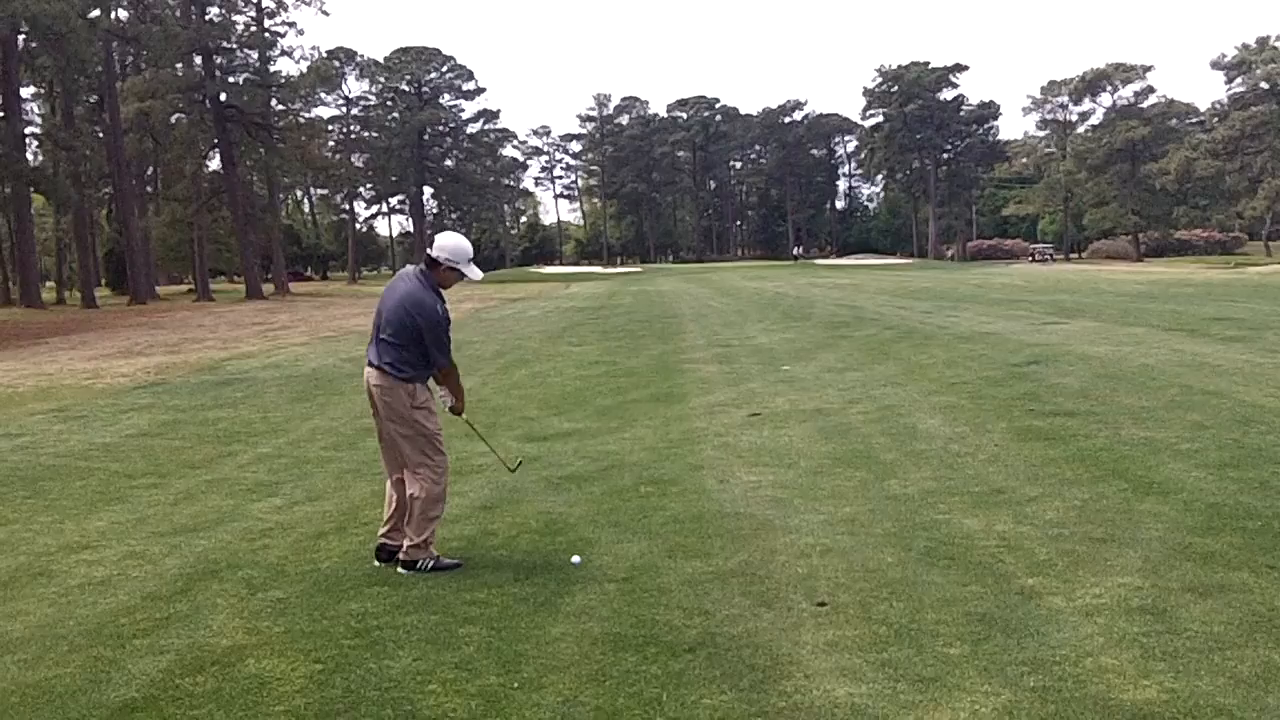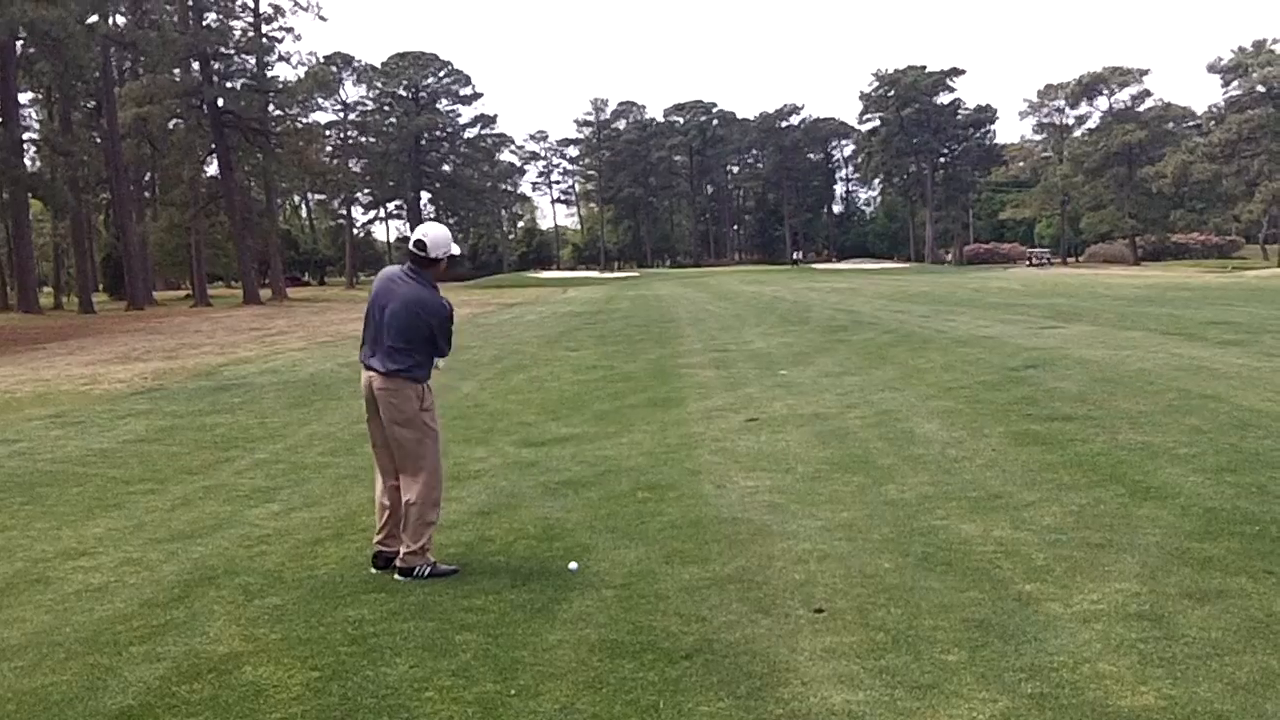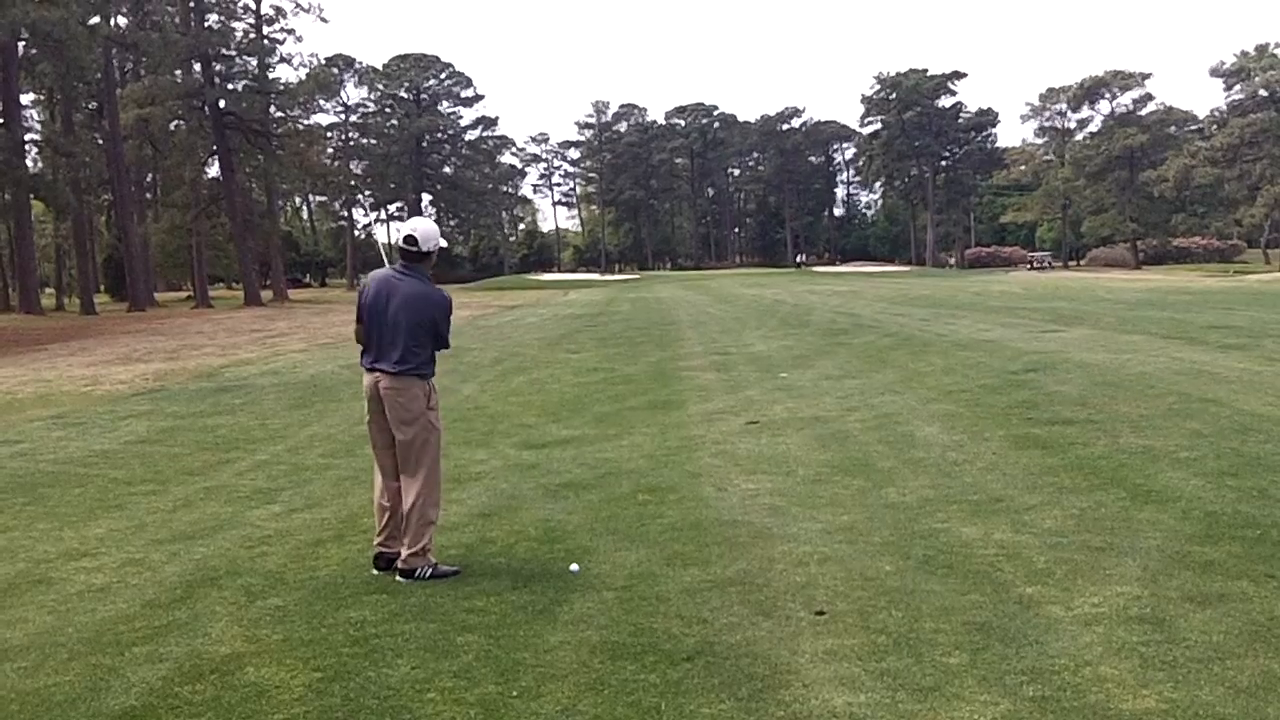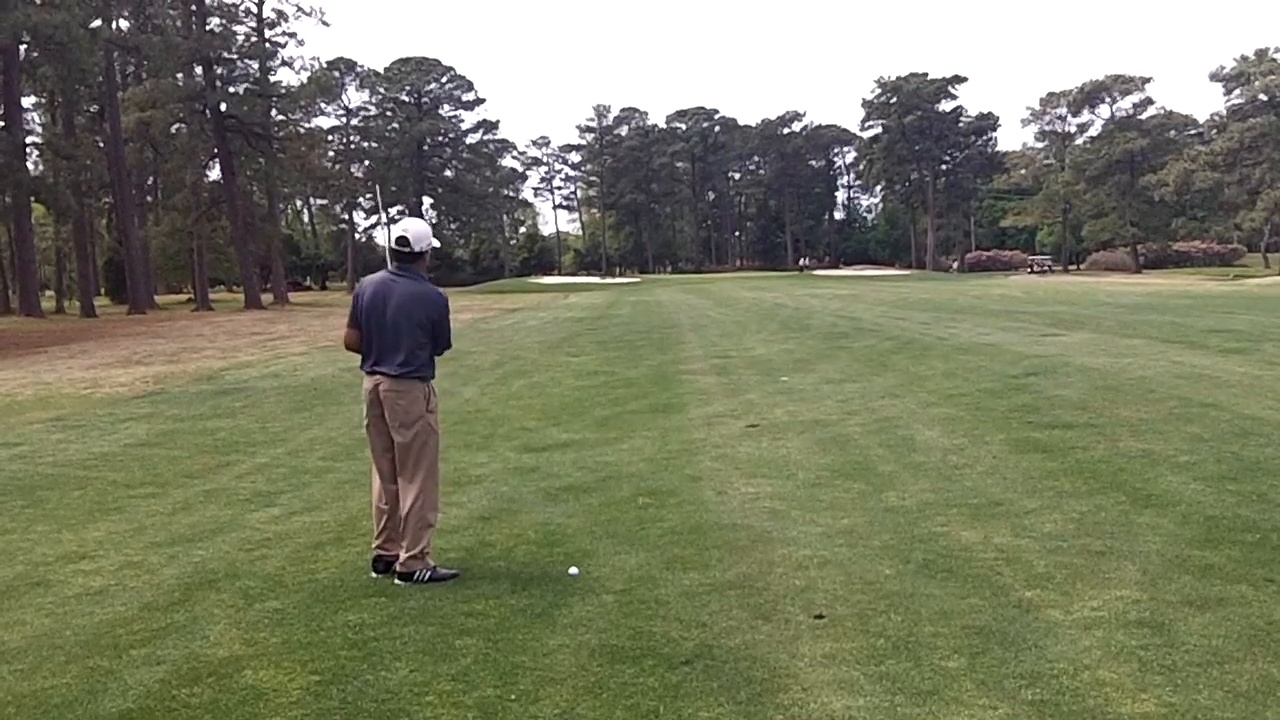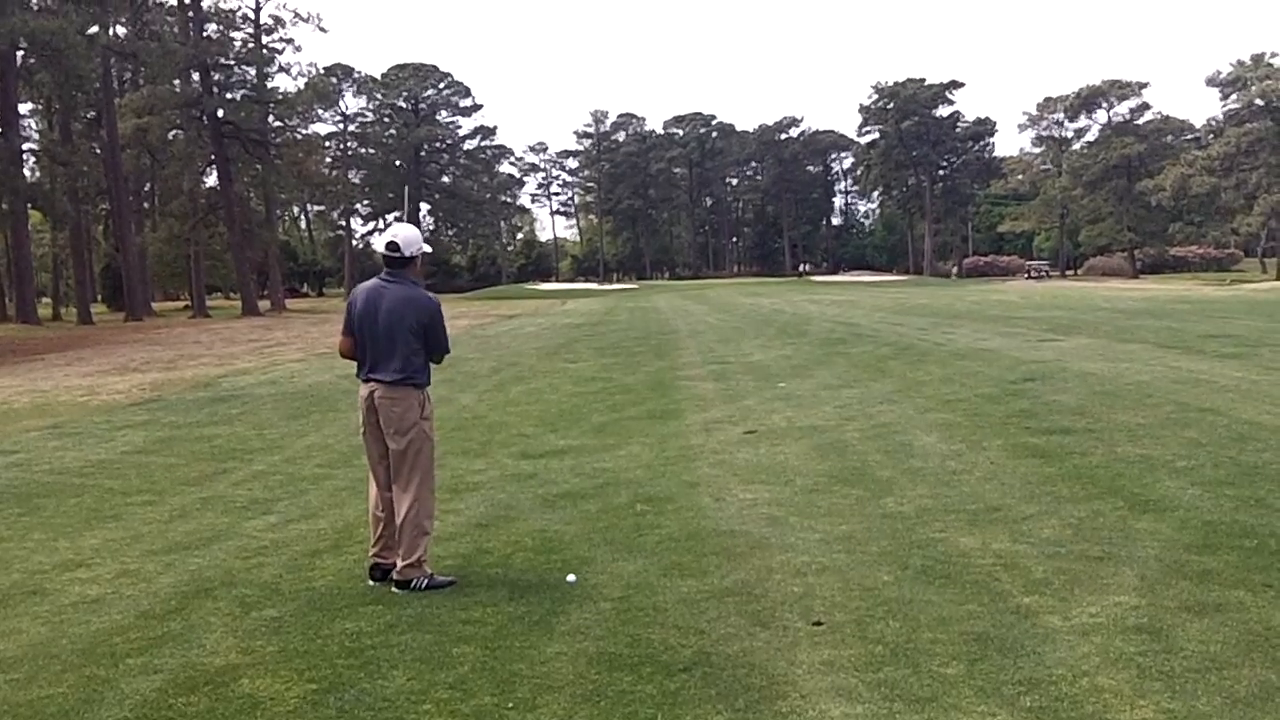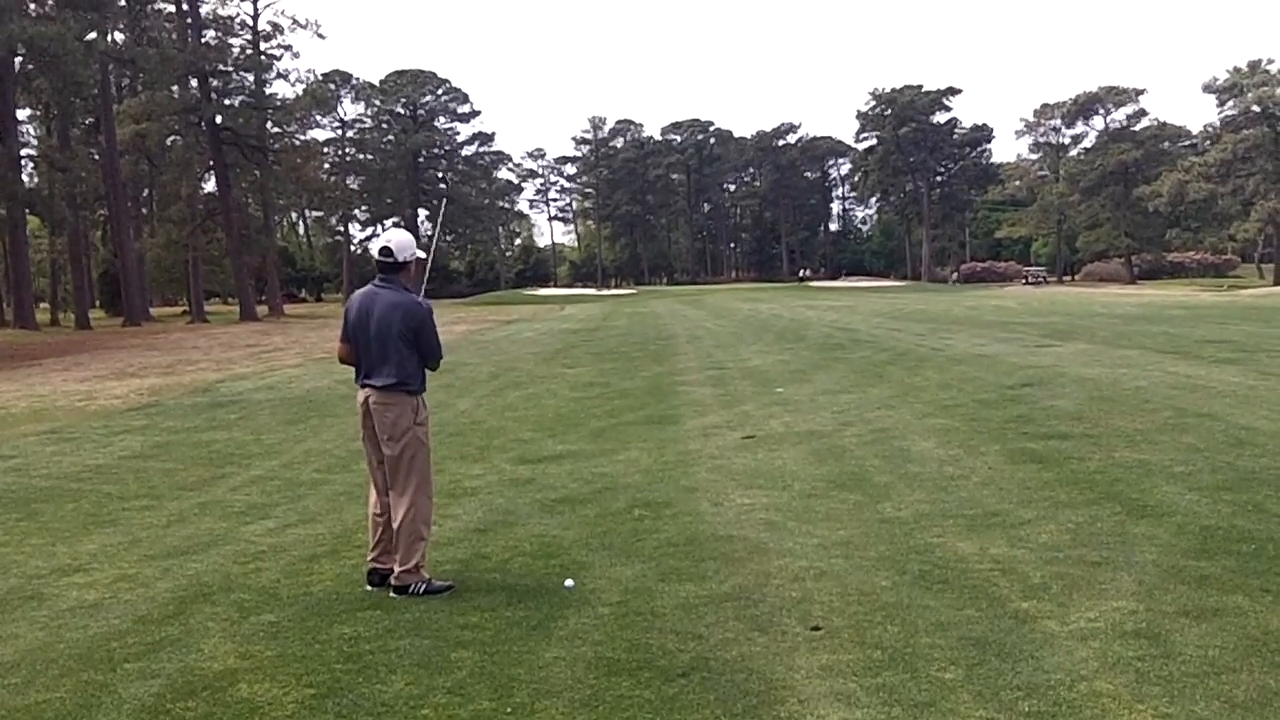
dt=0.2s
person 1, frame 1
left shoulder: (405, 275)
right shoulder: (431, 308)
right elbow: (443, 365)
left wrist: (438, 377)
right wrist: (458, 397)
left hip: (377, 375)
right hip: (401, 387)
left knee: (399, 468)
right knee: (428, 469)
left ankle: (390, 542)
right ankle: (416, 552)
person 1, frame 2
left shoulder: (384, 278)
right shoulder: (436, 305)
right elbow: (441, 352)
left hip: (372, 379)
right hip: (404, 389)
left knee: (389, 471)
right knee: (421, 474)
left ankle: (385, 549)
right ankle: (413, 559)
person 1, frame 3
left shoulder: (372, 282)
right shoulder: (437, 299)
left elbow: (360, 335)
left hip: (374, 380)
right hip: (411, 388)
left knee: (387, 471)
right knee: (419, 475)
left ankle: (387, 550)
right ankle: (414, 560)
person 1, frame 4
left shoulder: (366, 287)
right shoulder: (433, 298)
left elbow: (351, 341)
right elbow: (441, 348)
left hip: (374, 384)
right hip: (410, 390)
left knee: (385, 474)
right knee: (417, 477)
left ankle: (385, 553)
right ankle: (413, 563)
person 1, frame 5
left shoulder: (360, 294)
right shoulder: (424, 302)
left elbow: (346, 349)
right elbow: (438, 356)
left hip: (370, 392)
right hip: (405, 397)
left knee: (382, 481)
right knee: (413, 484)
left ankle: (382, 561)
right ankle: (410, 570)
person 1, frame 6
left shoulder: (357, 300)
right shoulder: (415, 307)
left elbow: (345, 354)
right elbow: (433, 363)
left hip: (368, 397)
right hip: (401, 403)
left knee: (382, 487)
right knee: (410, 490)
left ankle: (380, 566)
right ankle: (408, 576)
